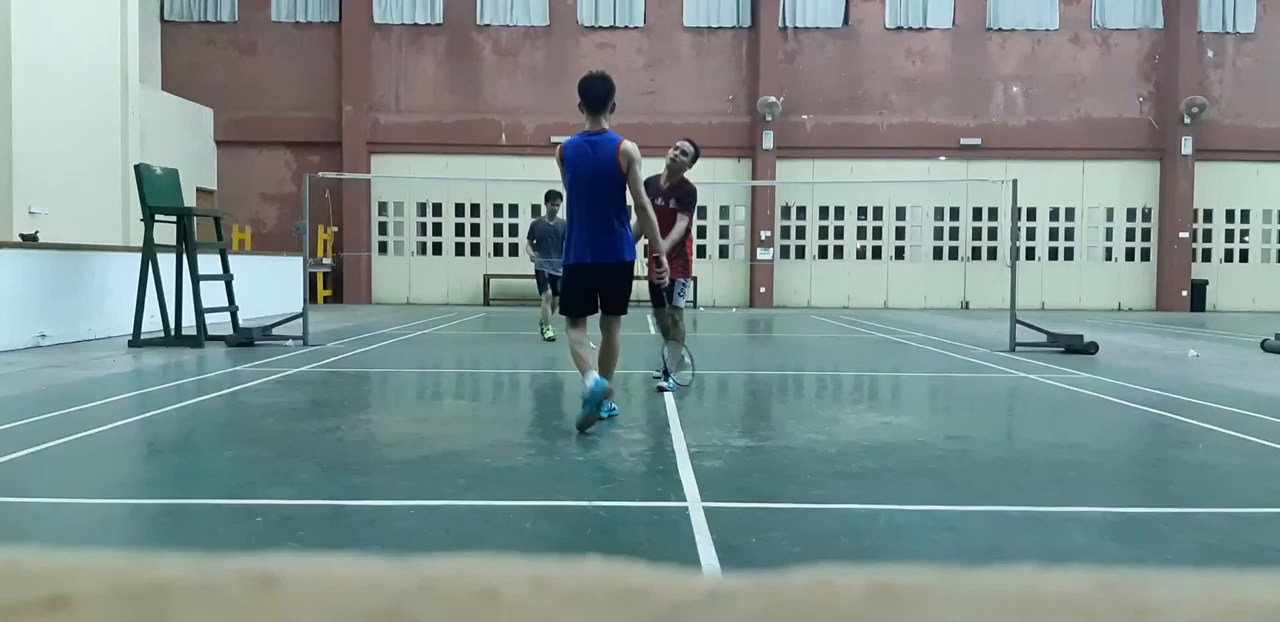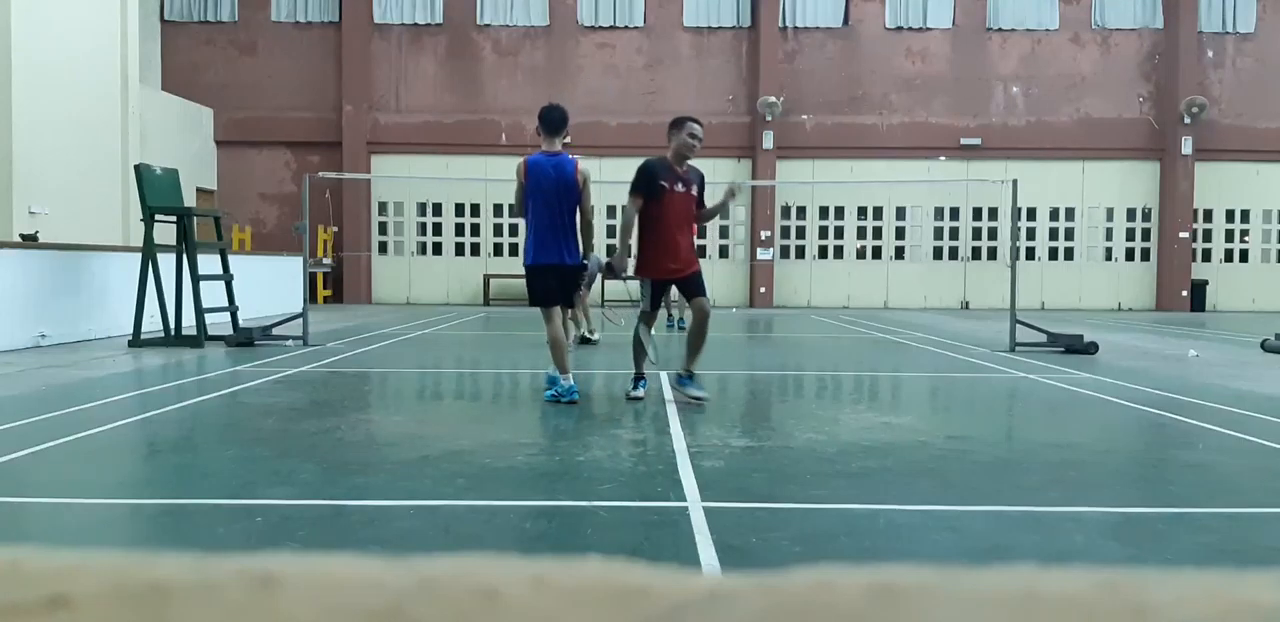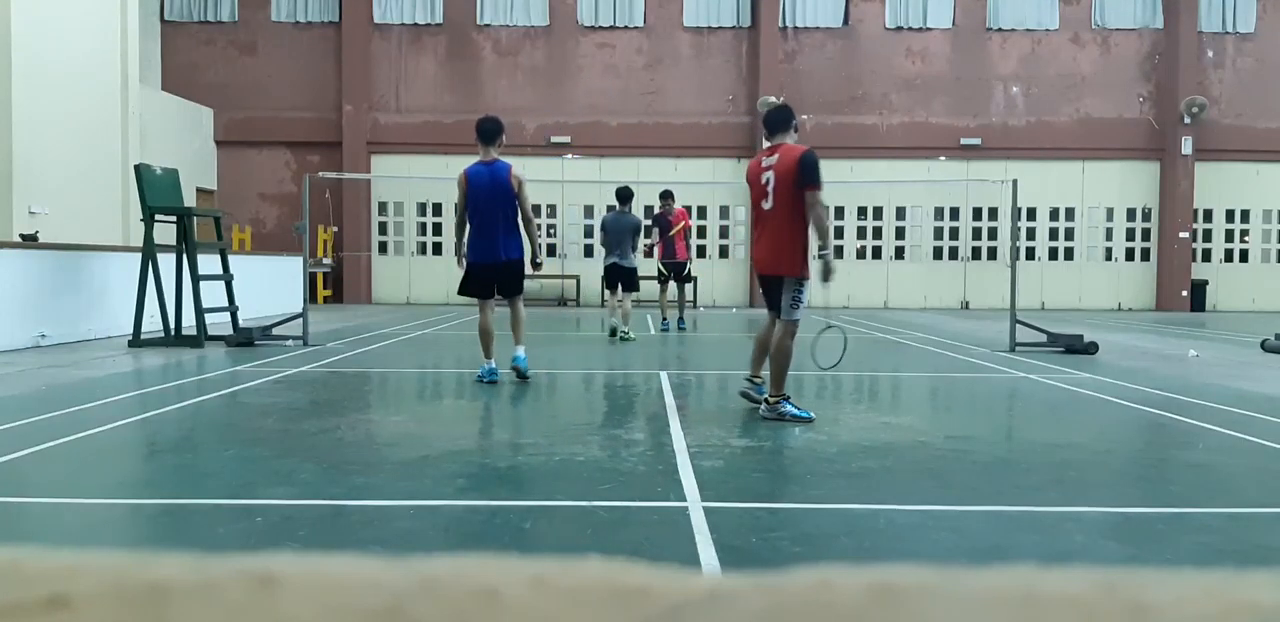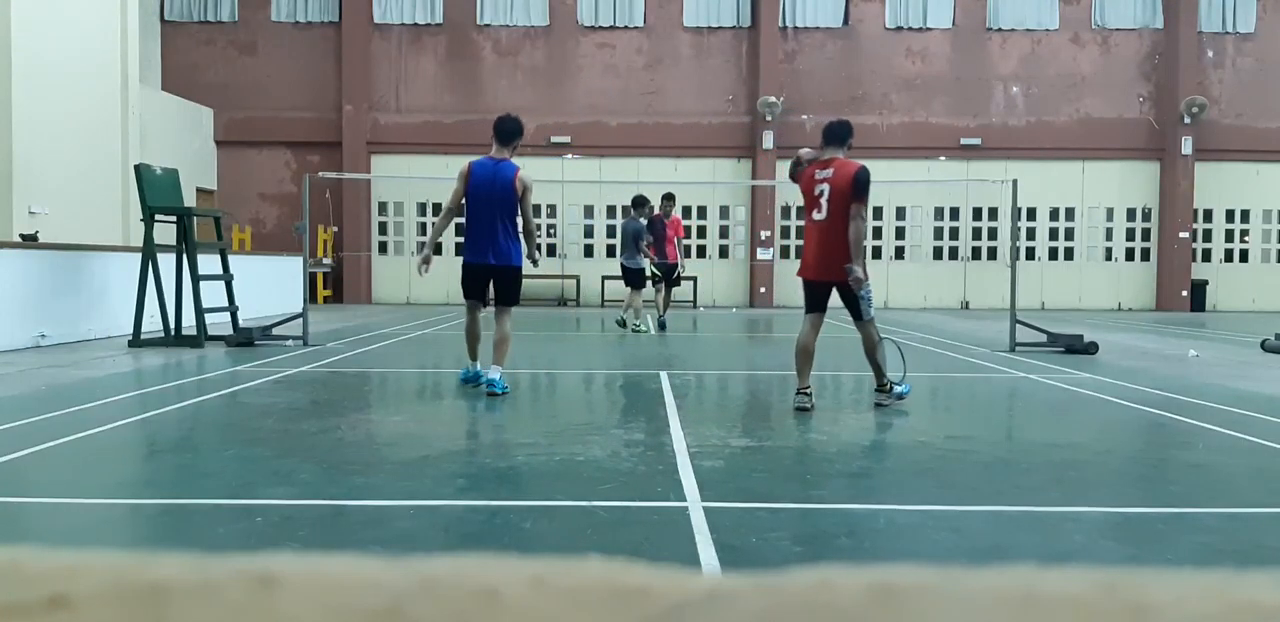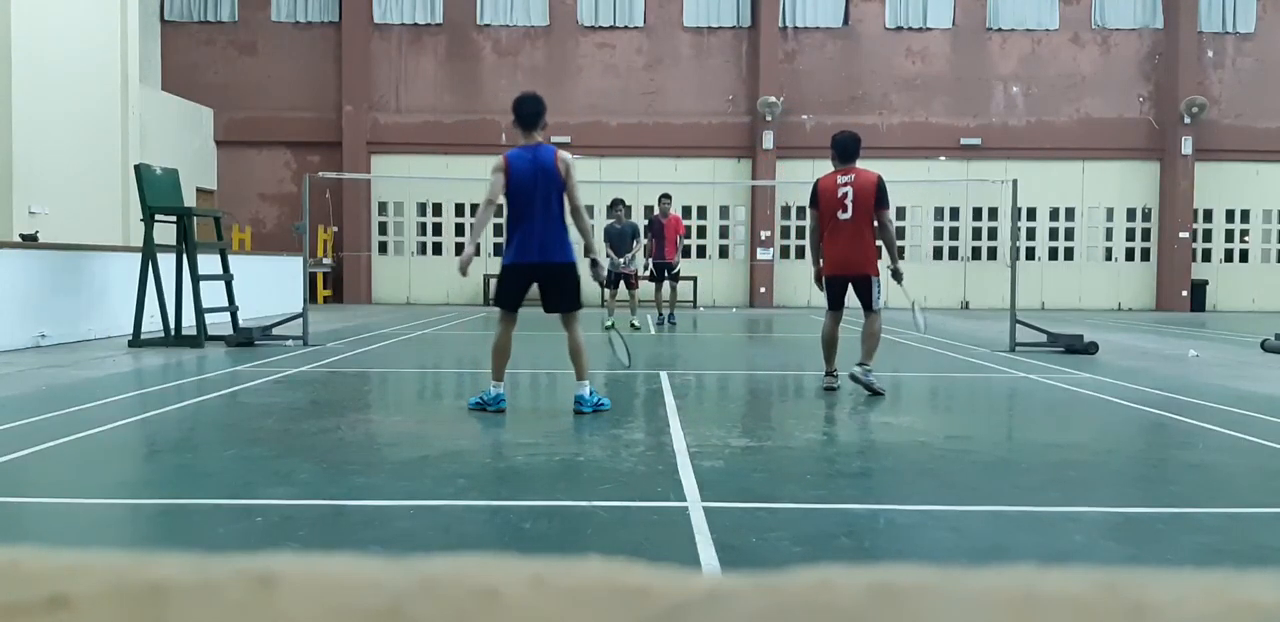
dt=1s
person 1, frame 1
left shoulder: (564, 151)
right shoulder: (626, 150)
right elbow: (642, 207)
right wrist: (659, 255)
left hip: (578, 255)
right hip: (617, 253)
left knee: (575, 326)
right knee: (610, 325)
left ankle: (595, 381)
right ankle: (602, 400)
person 1, frame 2
left shoulder: (525, 166)
right shoulder: (579, 170)
left elbow: (520, 210)
right elbow: (586, 220)
right wrist: (586, 257)
left hip: (539, 256)
right hip: (569, 257)
left knee: (552, 317)
right knee: (560, 316)
left ankle: (566, 383)
right ankle: (558, 374)
person 1, frame 3
left shoulder: (466, 176)
right shoulder: (513, 174)
left elbow: (461, 219)
right elbow: (527, 216)
left wrist: (459, 250)
right wrist: (535, 251)
left hip: (480, 254)
right hip: (511, 253)
left knee: (486, 309)
right knee: (516, 303)
left ankle: (489, 367)
right ankle: (519, 355)
person 1, frame 4
left shoulder: (469, 169)
right shoulder: (521, 177)
left elbow: (450, 211)
right elbow: (529, 222)
left wrist: (429, 246)
right wrist: (532, 252)
left hip: (475, 256)
right hip: (508, 258)
left knee: (473, 311)
right knee: (503, 315)
left ankle: (473, 368)
right ankle: (495, 376)
person 1, frame 5
left shoulder: (505, 163)
right shoulder: (562, 159)
left elbow: (490, 204)
right elbow: (577, 210)
left wrist: (471, 246)
right wrist: (593, 253)
left hip: (518, 257)
right hip: (558, 257)
left knee: (506, 323)
right knee: (571, 324)
left ankle: (495, 392)
right ankle: (584, 393)
person 2, frame 1
left shoulder: (687, 190)
right shoulder: (649, 183)
left elbow: (682, 225)
left wrist: (665, 246)
left hip: (678, 263)
right hip: (656, 262)
left knee: (674, 314)
right knee: (660, 315)
left ankle: (670, 371)
right ankle: (672, 359)
person 2, frame 2
left shoulder: (696, 175)
right shoulder: (651, 168)
left elbow: (700, 217)
right elbow: (631, 211)
left wrist: (723, 204)
right wrist: (621, 250)
left hip: (686, 261)
right hip: (653, 262)
left knee: (703, 310)
right knee: (647, 318)
left ankle: (687, 375)
right ankle: (639, 377)
person 2, frame 3
left shoulder: (755, 163)
right shoulder: (803, 156)
right elbow: (814, 207)
right wrist: (825, 251)
left hip: (762, 257)
right hip: (789, 258)
left knee: (774, 320)
right knee: (787, 326)
left ankle: (754, 379)
right ankle: (775, 400)
person 2, frame 4
left shoulder: (806, 172)
right shoulder: (857, 172)
left elbow: (793, 169)
right elbow: (857, 219)
left wrist: (804, 154)
right wrist: (857, 264)
left hip: (812, 266)
right hip: (844, 265)
left knee: (811, 325)
right knee: (866, 325)
left ankle: (803, 391)
right ankle: (884, 388)
person 2, frame 5
left shoulder: (821, 184)
right shoulder: (874, 181)
left elbow: (815, 228)
right elbow: (885, 225)
left wrist: (816, 264)
right wrist: (894, 262)
left hip: (833, 264)
right hip: (864, 263)
left knee: (833, 316)
right knee: (873, 314)
left ankle: (830, 373)
right ankle: (863, 366)
